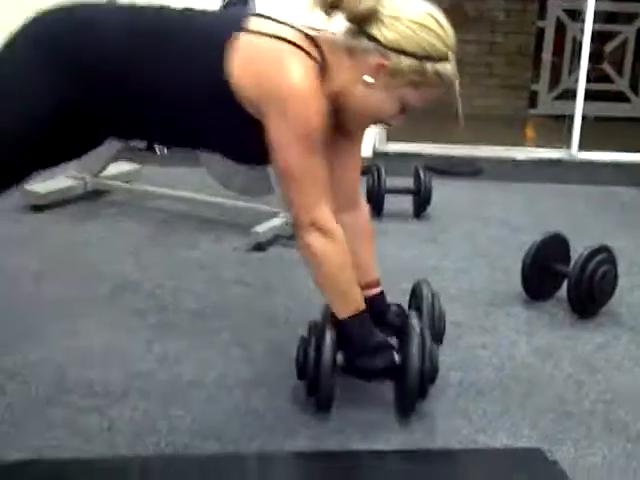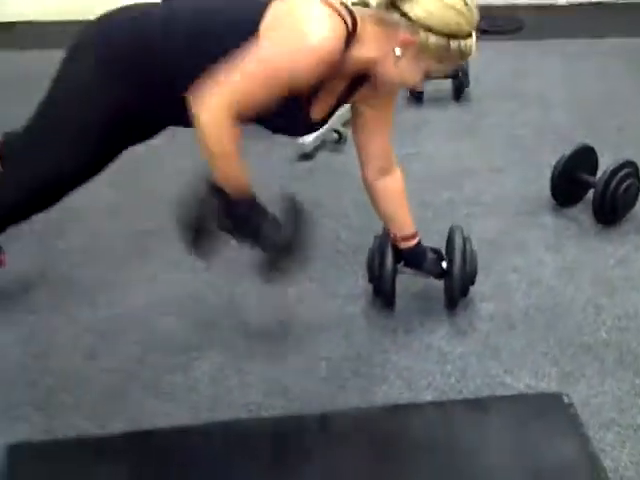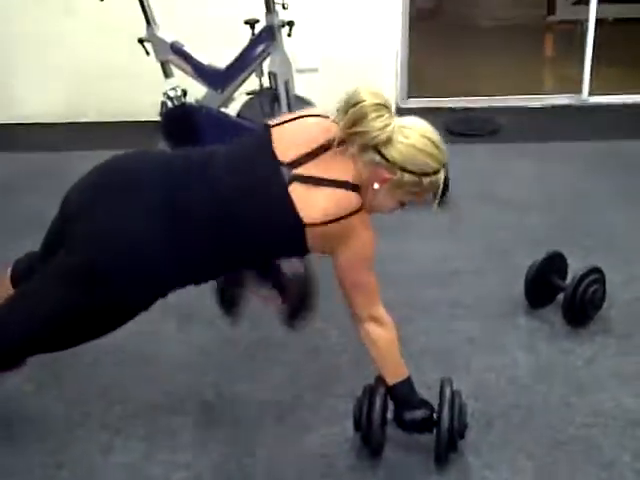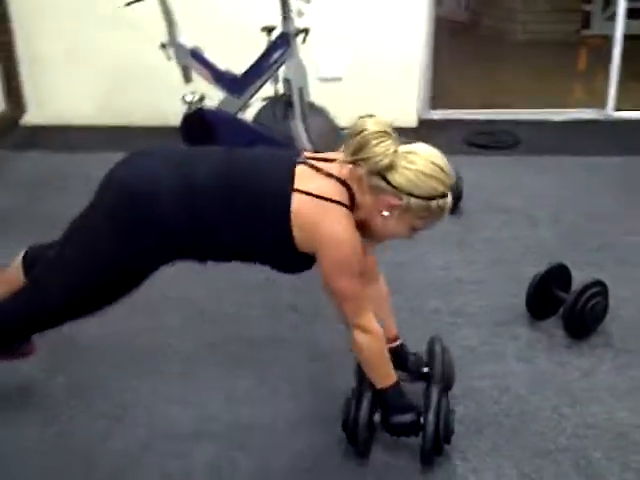
dt=1s
person 1, frame 1
left shoulder: (344, 82)
right shoulder: (292, 83)
left elbow: (346, 207)
right elbow: (314, 223)
left wrist: (373, 300)
right wrist: (357, 329)
left hip: (109, 97)
person 1, frame 2
left shoulder: (371, 75)
right shoulder: (319, 38)
left elbow: (380, 169)
right elbow: (210, 106)
left wrist: (410, 247)
right wrist: (240, 203)
left hip: (158, 85)
right hip: (123, 61)
person 1, frame 3
left shoulder: (314, 124)
right shoulder: (348, 220)
right elbow: (371, 318)
left wrist: (264, 262)
right wrist: (406, 397)
right hip: (129, 257)
left knee: (41, 271)
person 1, frame 4
left shoulder: (360, 182)
right shoulder: (334, 226)
left elbow: (368, 281)
right elbow: (361, 323)
left wrist: (395, 347)
right wrist: (392, 398)
left hip: (156, 183)
right hip: (139, 215)
left knee: (60, 262)
right knee: (46, 299)
